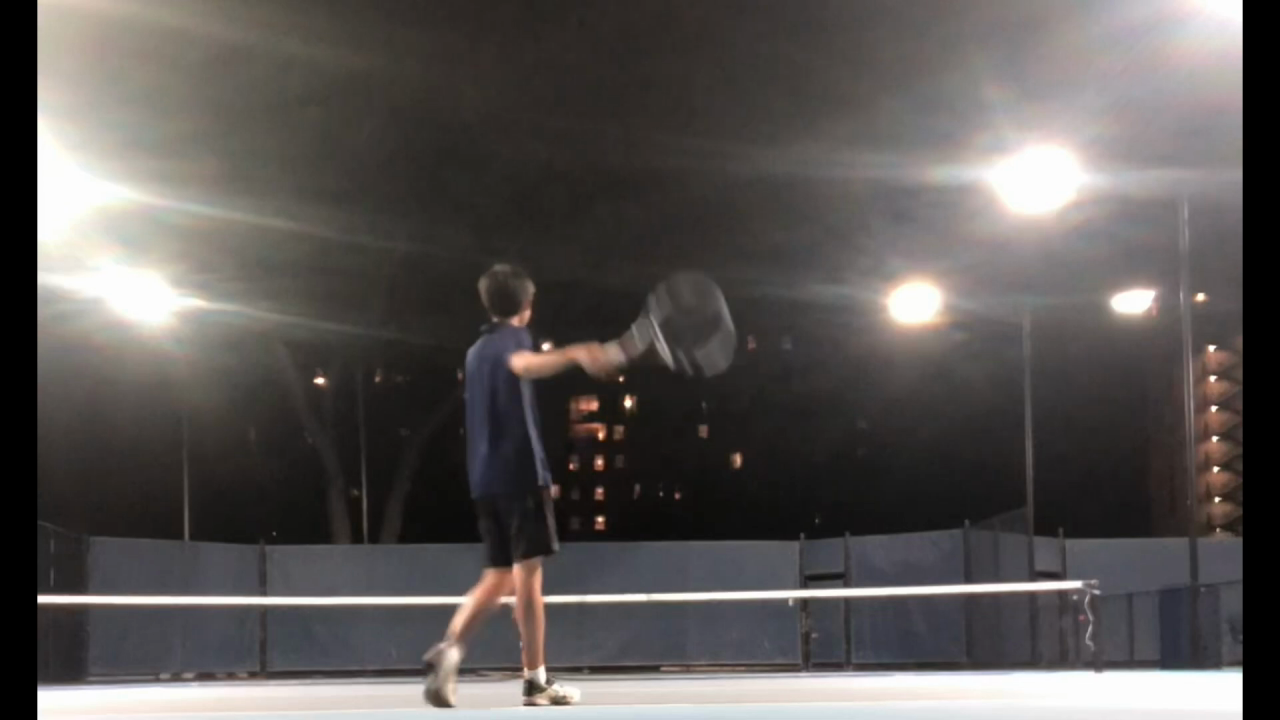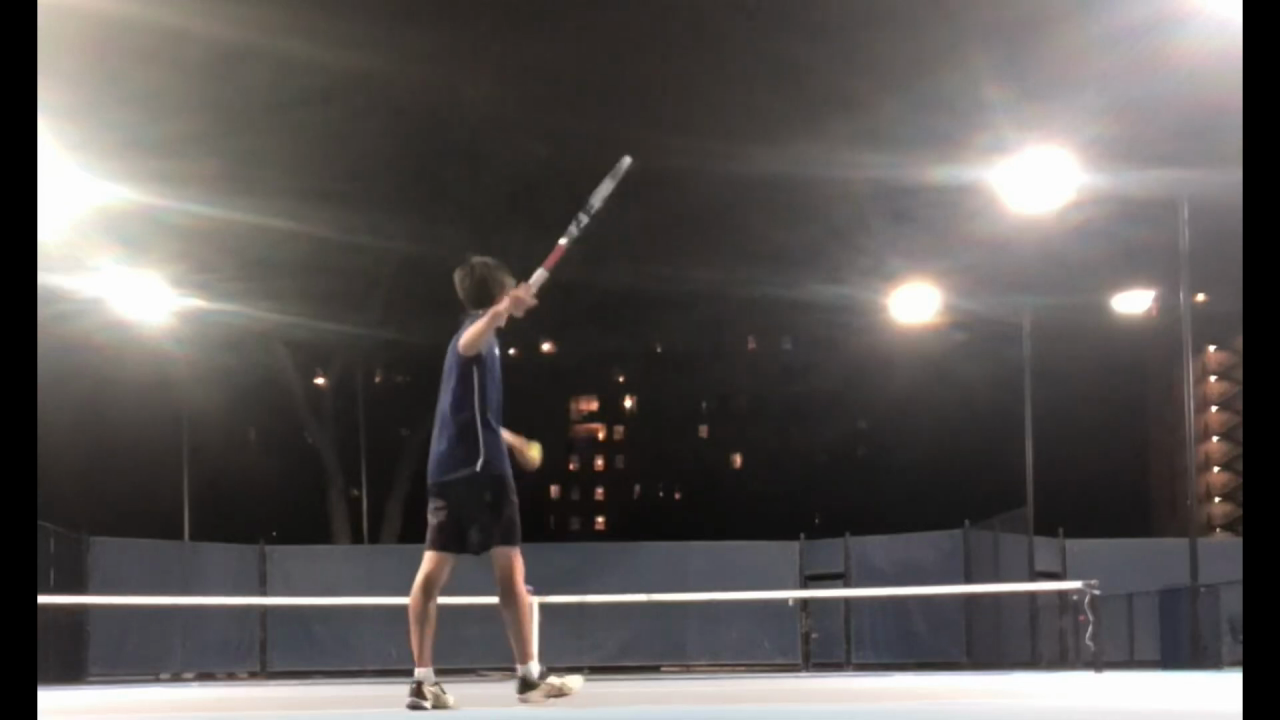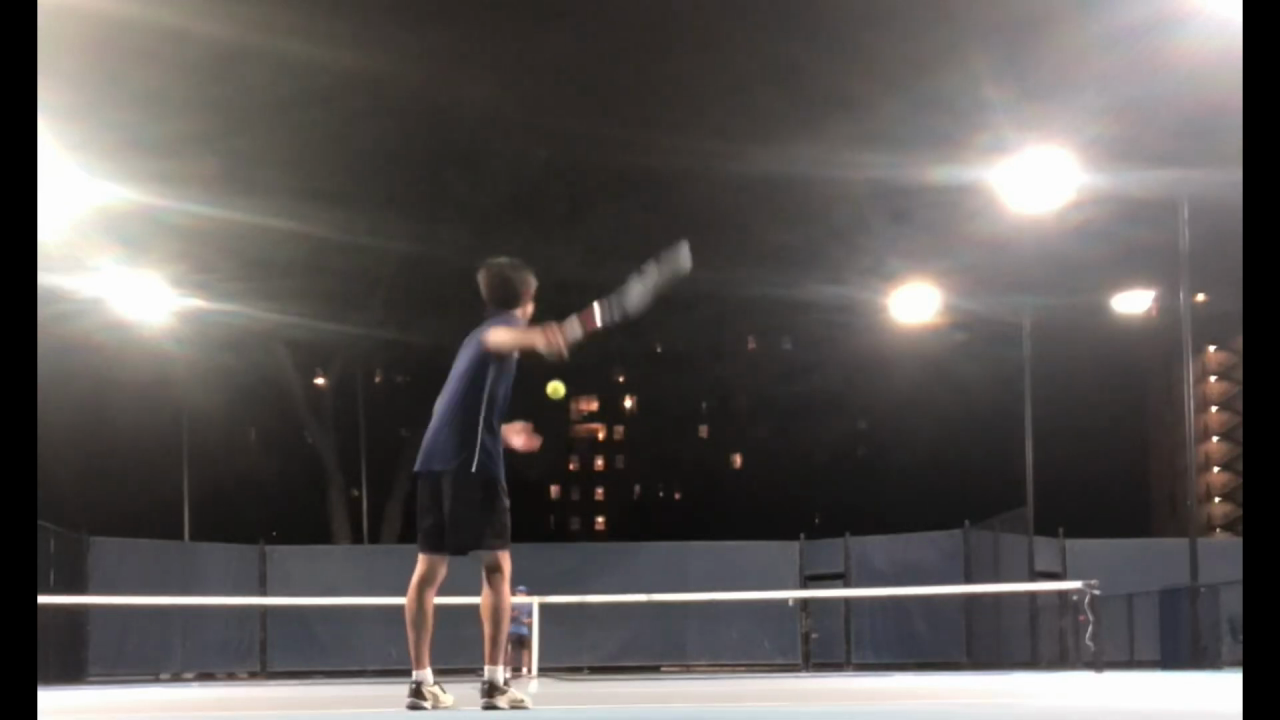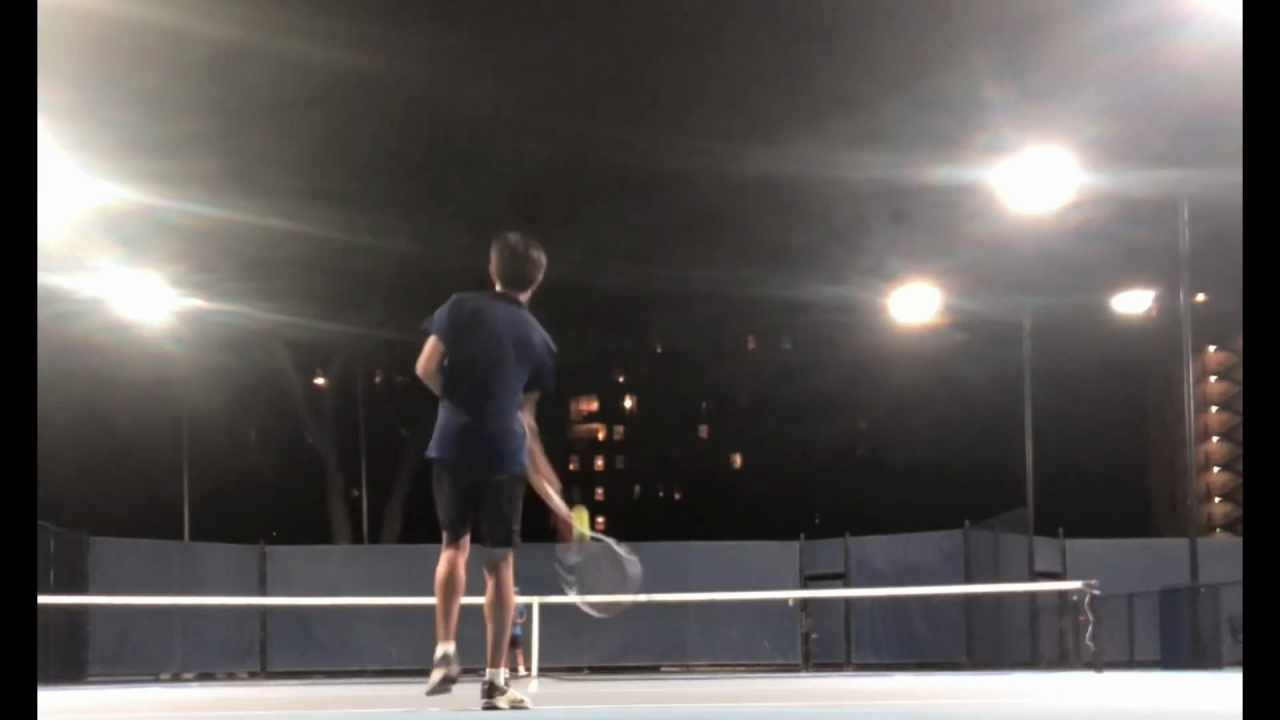
dt=0.3s
person 1, frame 1
left shoulder: (475, 353)
right shoulder: (513, 336)
right elbow: (524, 364)
right wrist: (574, 354)
left hip: (484, 478)
right hip: (521, 472)
left knee: (497, 577)
right knee: (527, 574)
left ankle: (447, 654)
right ankle: (537, 680)
person 1, frame 2
left shoulder: (471, 336)
right shoulder: (472, 331)
right elbow: (470, 342)
left wrist: (511, 441)
right wrist: (504, 309)
left hip: (445, 467)
right hip: (479, 464)
left knee: (433, 569)
right knee: (509, 566)
left ankle: (423, 681)
right ankle: (531, 675)
person 1, frame 3
left shoulder: (476, 338)
right shoulder: (506, 325)
right elbow: (498, 339)
right wrist: (536, 337)
left hip: (433, 458)
right hip: (472, 460)
left knee: (428, 570)
right knee: (496, 567)
left ankle: (421, 680)
right ankle: (494, 681)
person 1, frame 4
left shoulder: (460, 306)
right shoulder: (540, 339)
left elbow: (426, 369)
right wrist: (545, 483)
left hip: (453, 446)
right hip: (504, 454)
left knee: (453, 547)
right knee: (499, 564)
left ankle: (444, 653)
right ankle: (496, 682)
